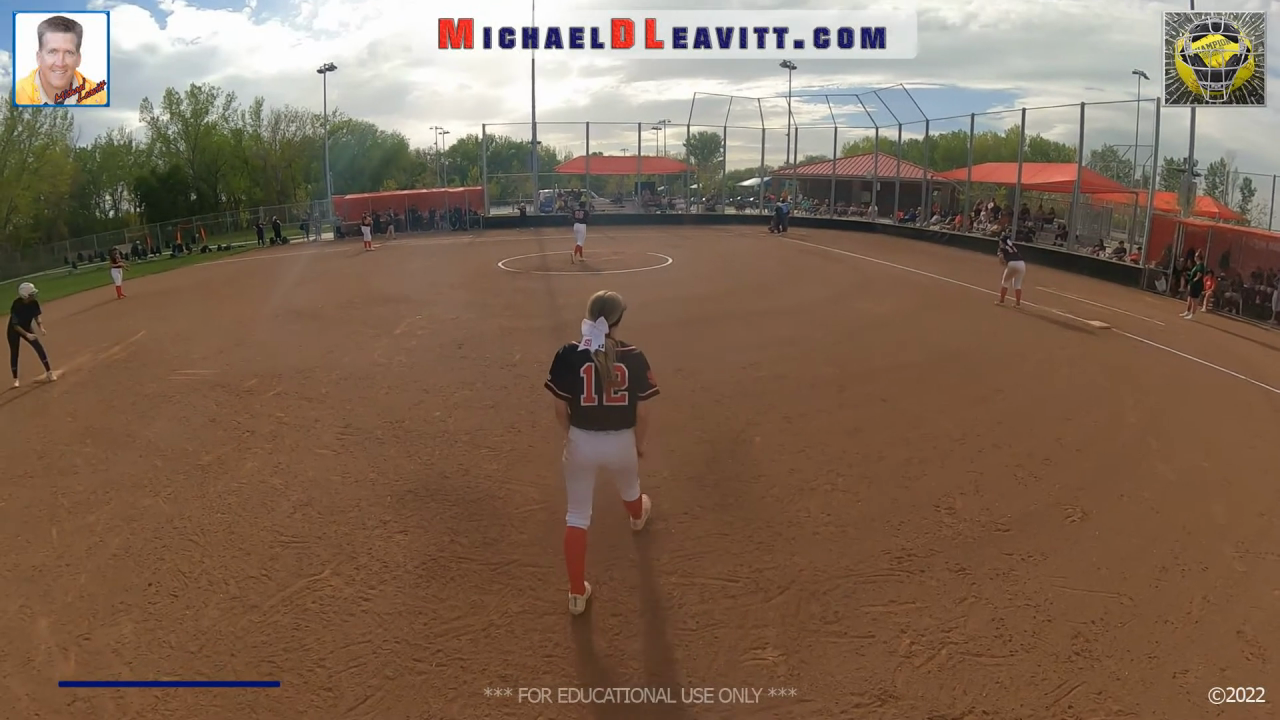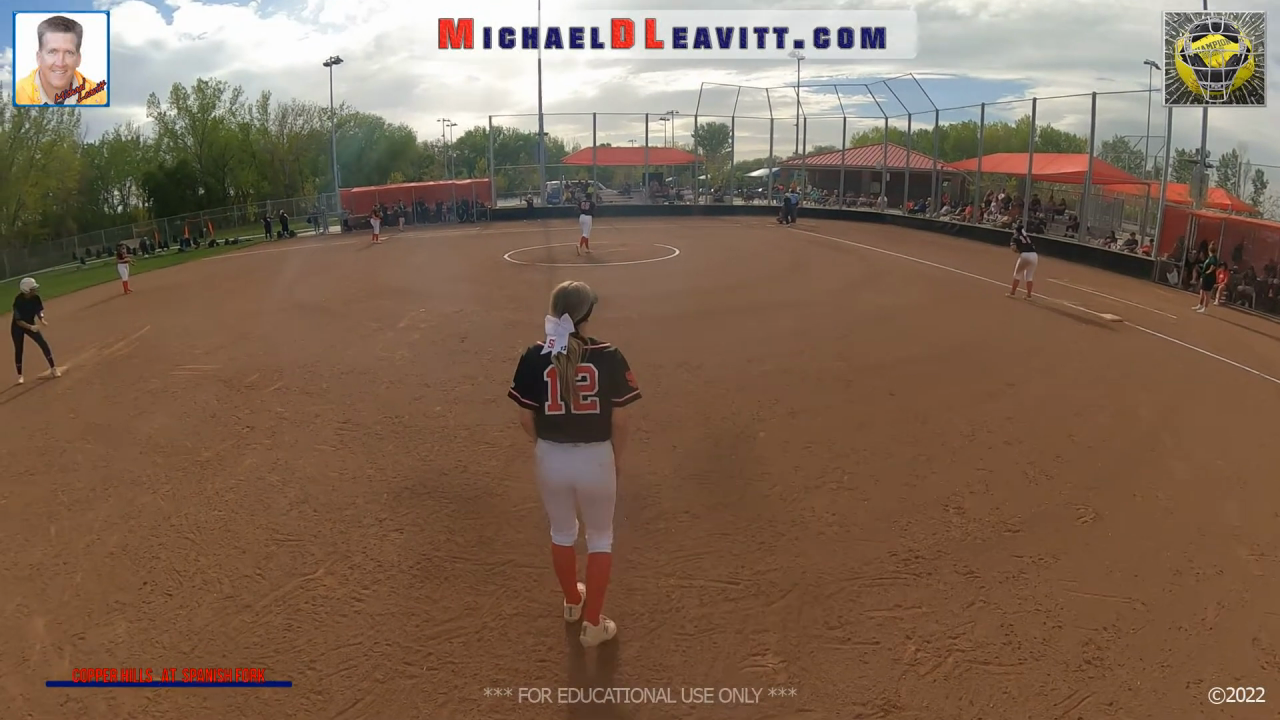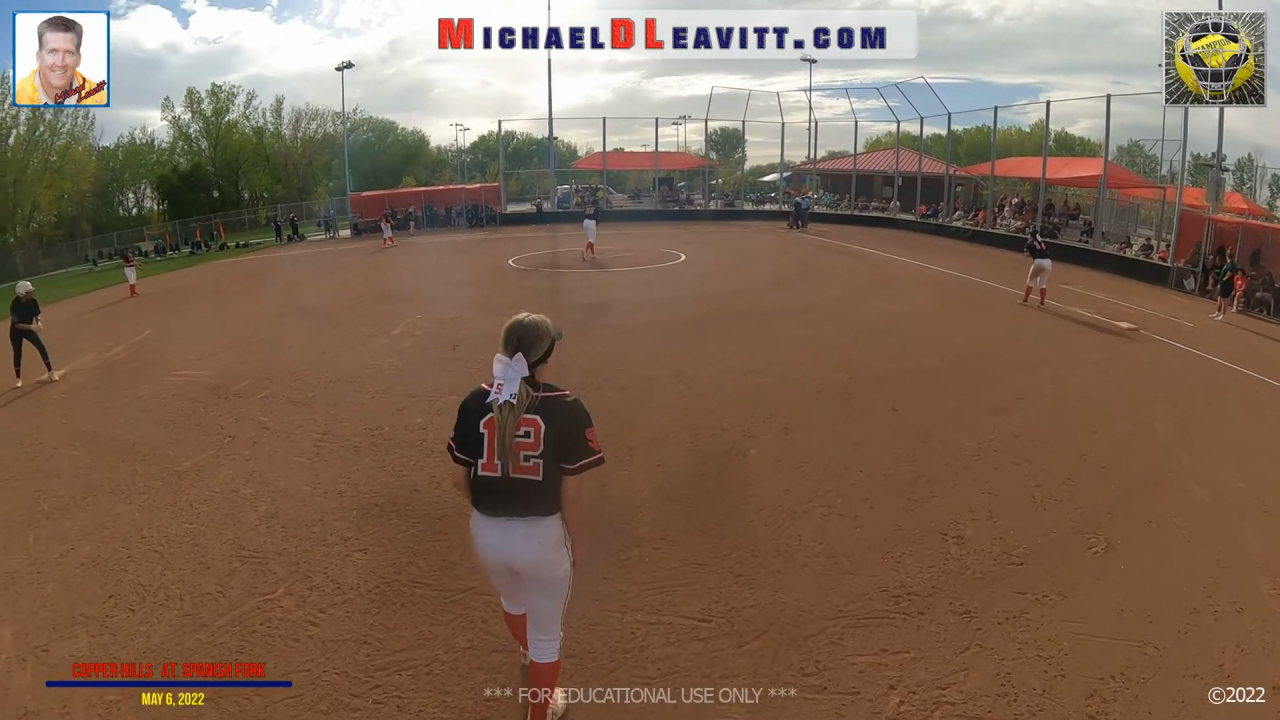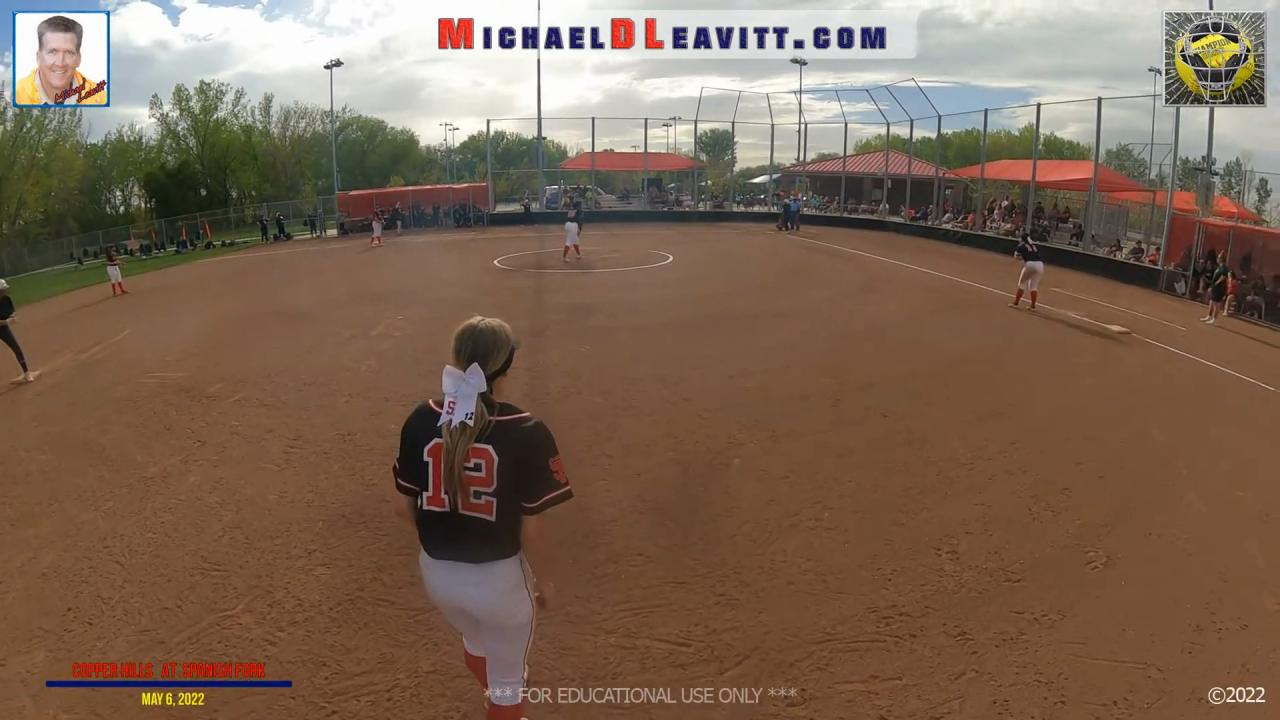
dt=0.5s
person 1, frame 1
left shoulder: (568, 355)
right shoulder: (633, 357)
left elbow: (560, 408)
right elbow: (642, 412)
right wrist: (640, 442)
left hip: (581, 442)
right hip: (620, 441)
left knee: (577, 516)
right knee: (629, 485)
right ankle: (637, 516)
person 1, frame 2
left shoulder: (534, 357)
right shoulder: (608, 357)
left elbow: (526, 419)
right elbow: (619, 420)
right wrist: (617, 458)
left hip: (551, 459)
right hip: (595, 458)
left knee: (562, 532)
right knee: (600, 535)
left ankle: (572, 602)
right ankle: (593, 624)
person 1, frame 3
left shoulder: (475, 403)
right shoulder: (566, 409)
left elbow: (460, 480)
right elbow: (570, 493)
right wrist: (574, 539)
left hip: (487, 532)
right hip: (542, 535)
left knee: (512, 598)
right knee: (546, 638)
left ankle: (526, 648)
person 1, frame 4
left shoulder: (421, 421)
right shoulder: (527, 433)
left elbow: (405, 507)
right elbow: (531, 531)
right wrist: (542, 580)
left hip: (437, 573)
right hip: (500, 578)
left knee: (475, 640)
right knee: (508, 677)
